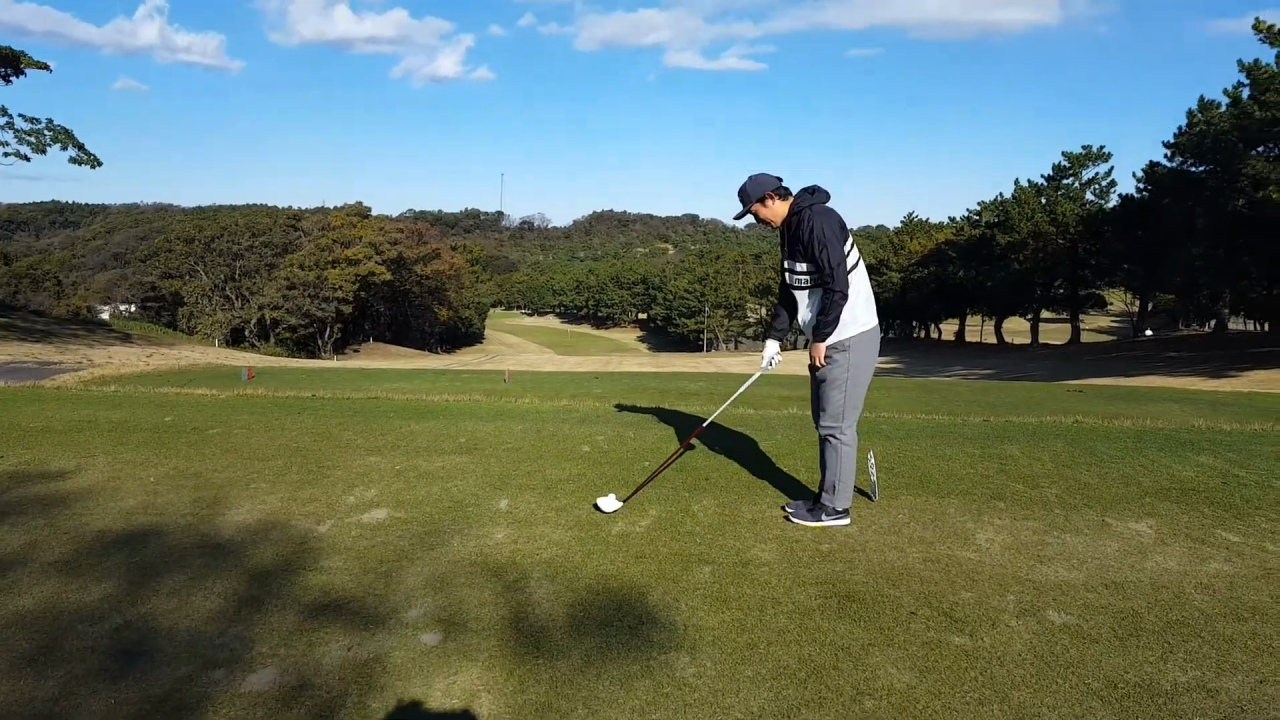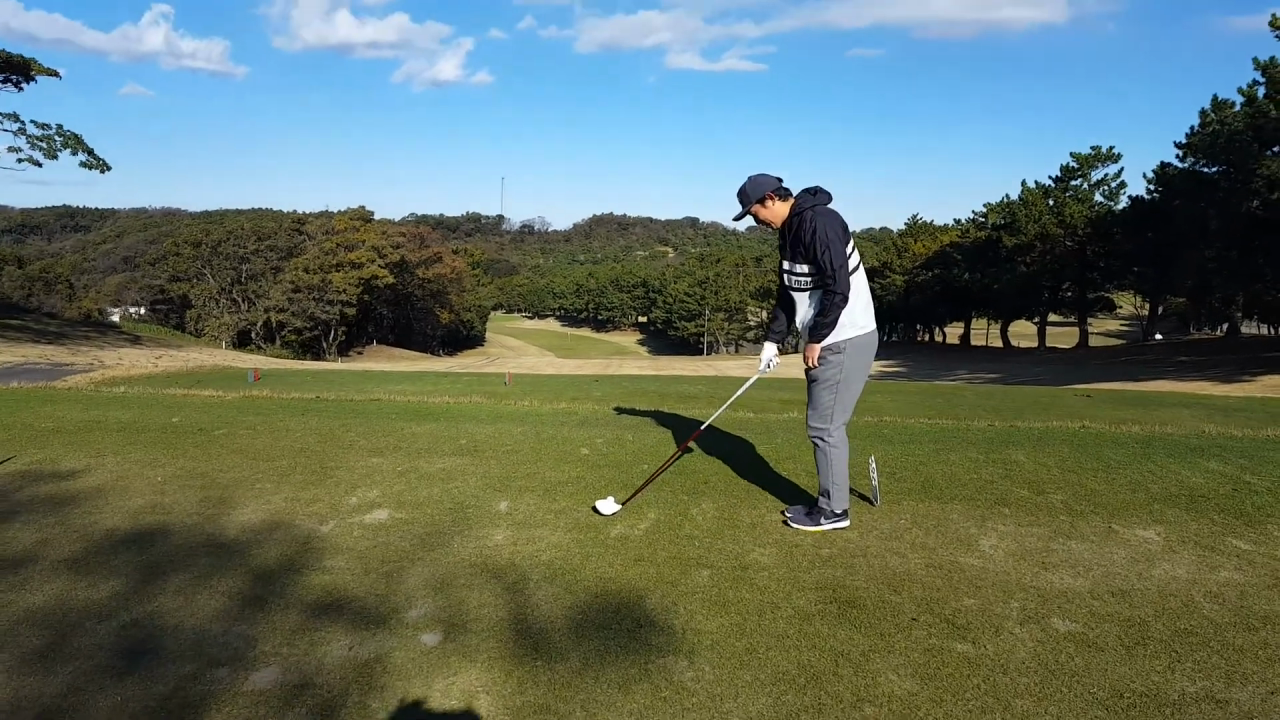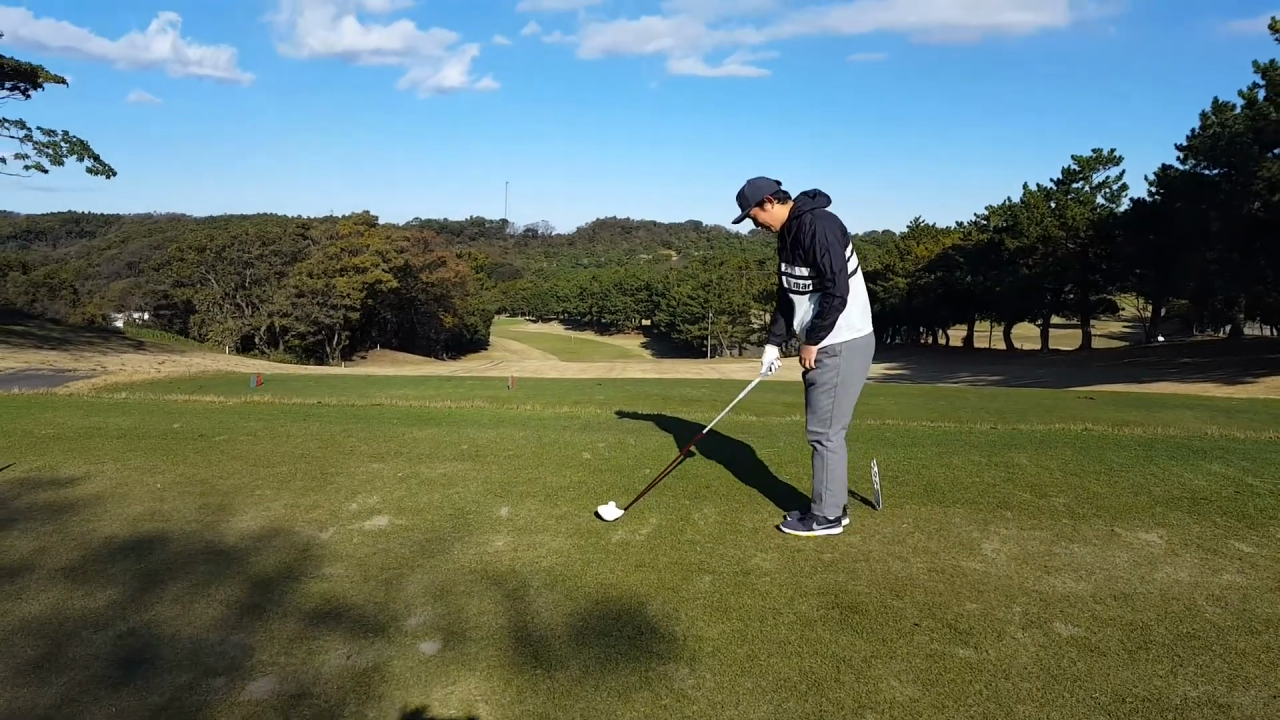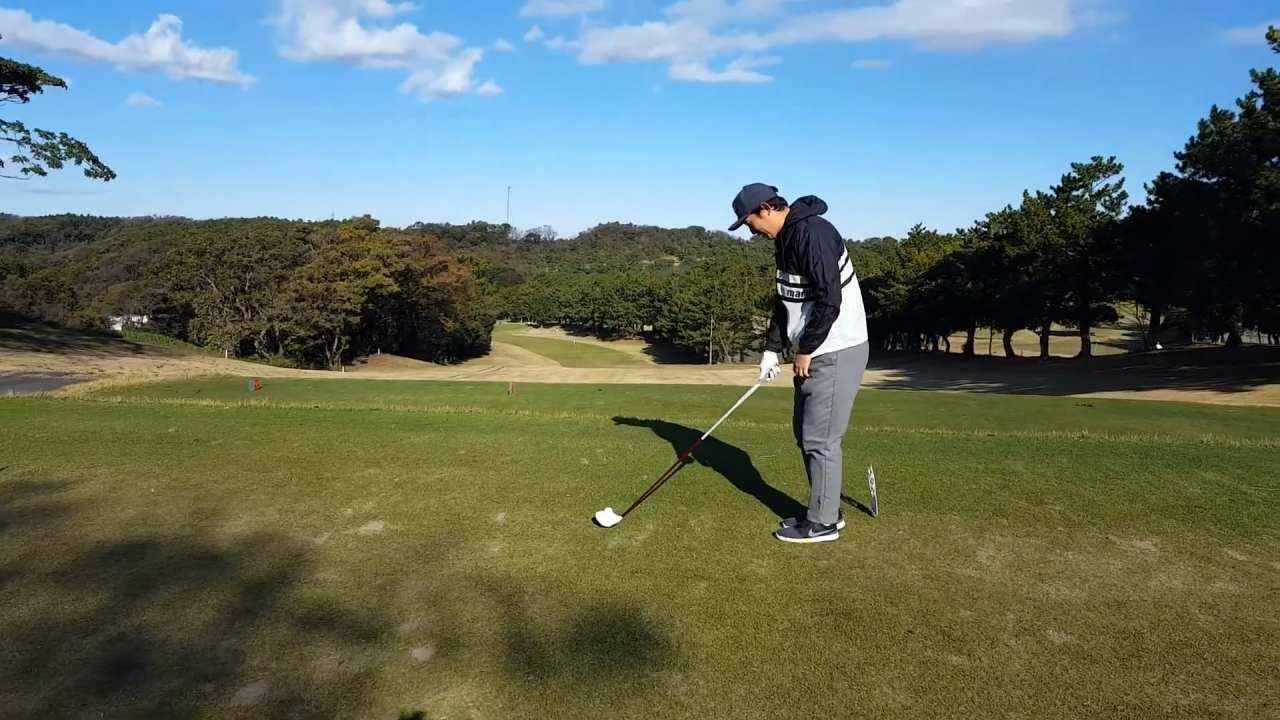
dt=0.1s
person 1, frame 1
left shoulder: (818, 221)
right shoulder: (790, 230)
left elbow: (838, 287)
right elbow: (788, 290)
left wrist: (819, 338)
right wrist: (774, 339)
left hip: (848, 336)
right hip: (830, 337)
left knee: (836, 424)
right knee: (826, 421)
left ankle: (835, 507)
right ankle: (826, 496)
person 1, frame 2
left shoulder: (820, 223)
right shoulder: (789, 231)
left elbow: (838, 290)
right elbow: (787, 292)
left wrist: (814, 339)
right wrist: (772, 340)
left hip: (845, 340)
right hip: (826, 339)
left knee: (825, 425)
right knee: (824, 424)
left ankle: (832, 511)
right ankle: (830, 501)
person 1, frame 3
left shoulder: (819, 226)
right shoulder: (789, 234)
left elbow: (837, 293)
right elbow: (787, 294)
left wrist: (811, 341)
right wrist: (773, 343)
left hip: (842, 342)
right hip: (825, 343)
left knee: (824, 429)
right knee: (822, 427)
left ankle: (826, 516)
right ankle: (833, 506)
person 1, frame 4
left shoulder: (813, 234)
right shoulder: (786, 240)
left elbow: (830, 301)
right elbow: (785, 301)
left wrist: (804, 350)
right wrist: (772, 350)
left hip: (836, 351)
right hip: (816, 350)
left knee: (821, 439)
right knee: (806, 434)
left ankle: (822, 523)
right ankle: (826, 509)
